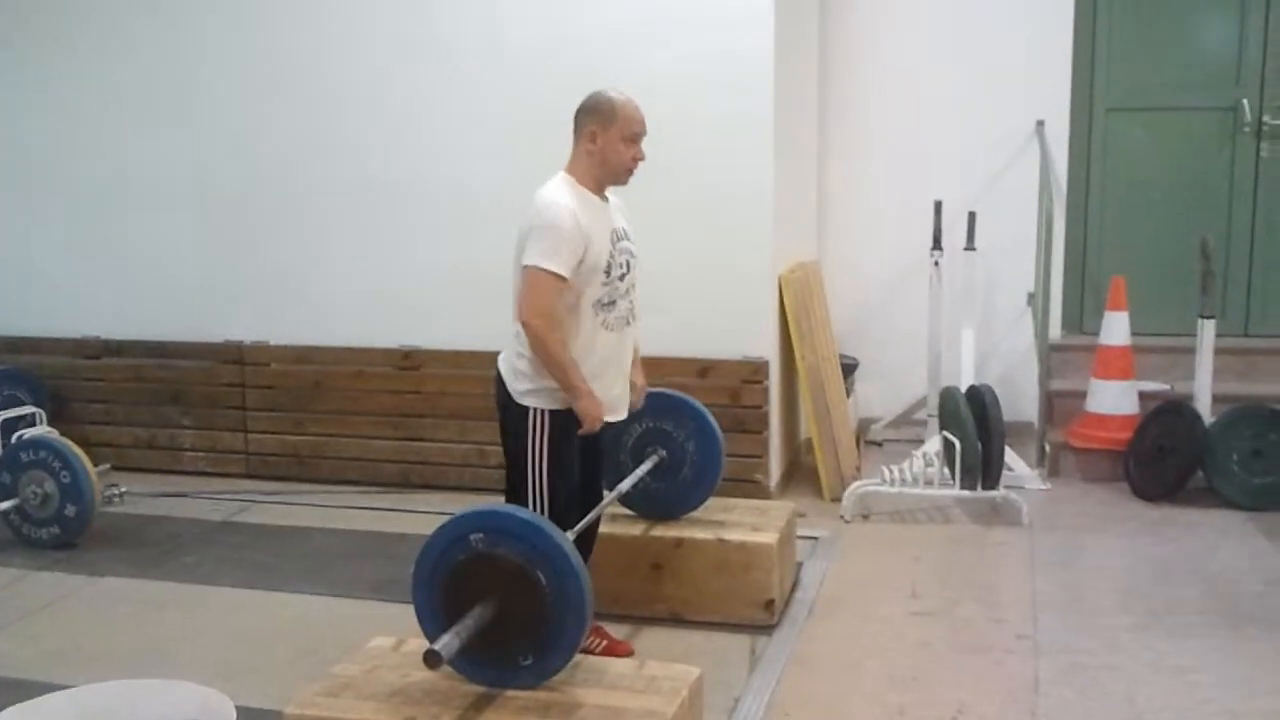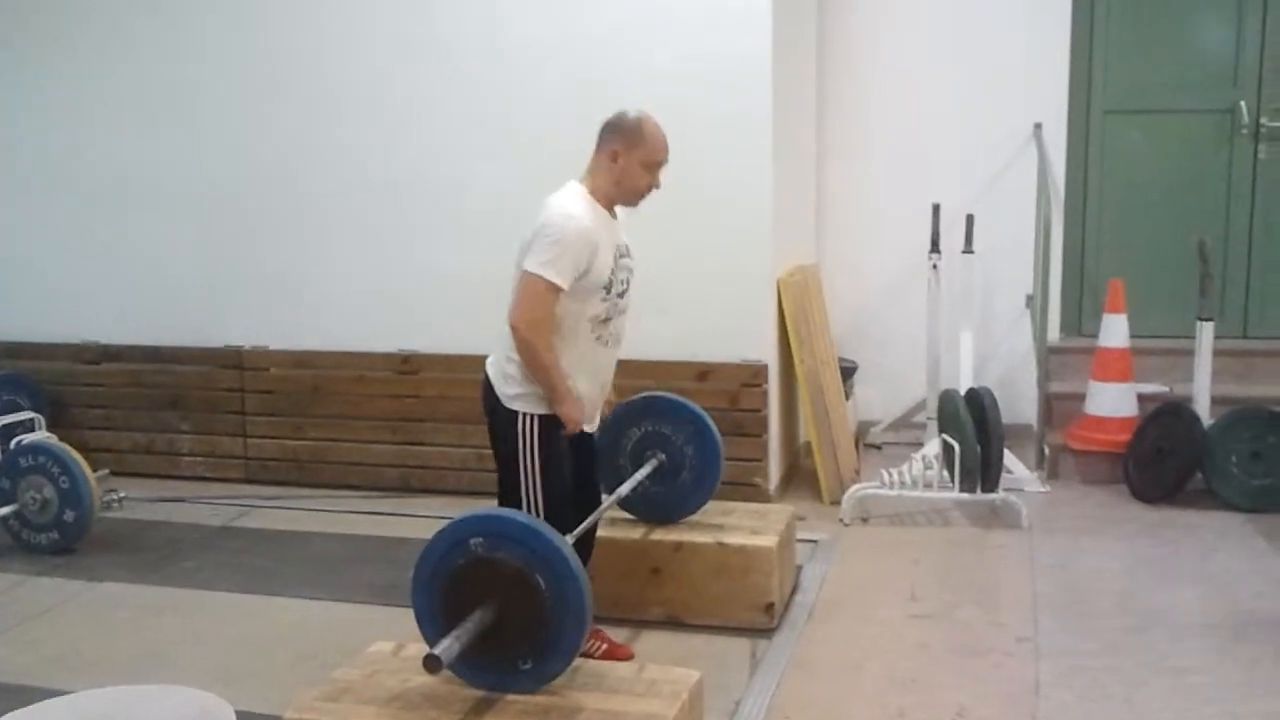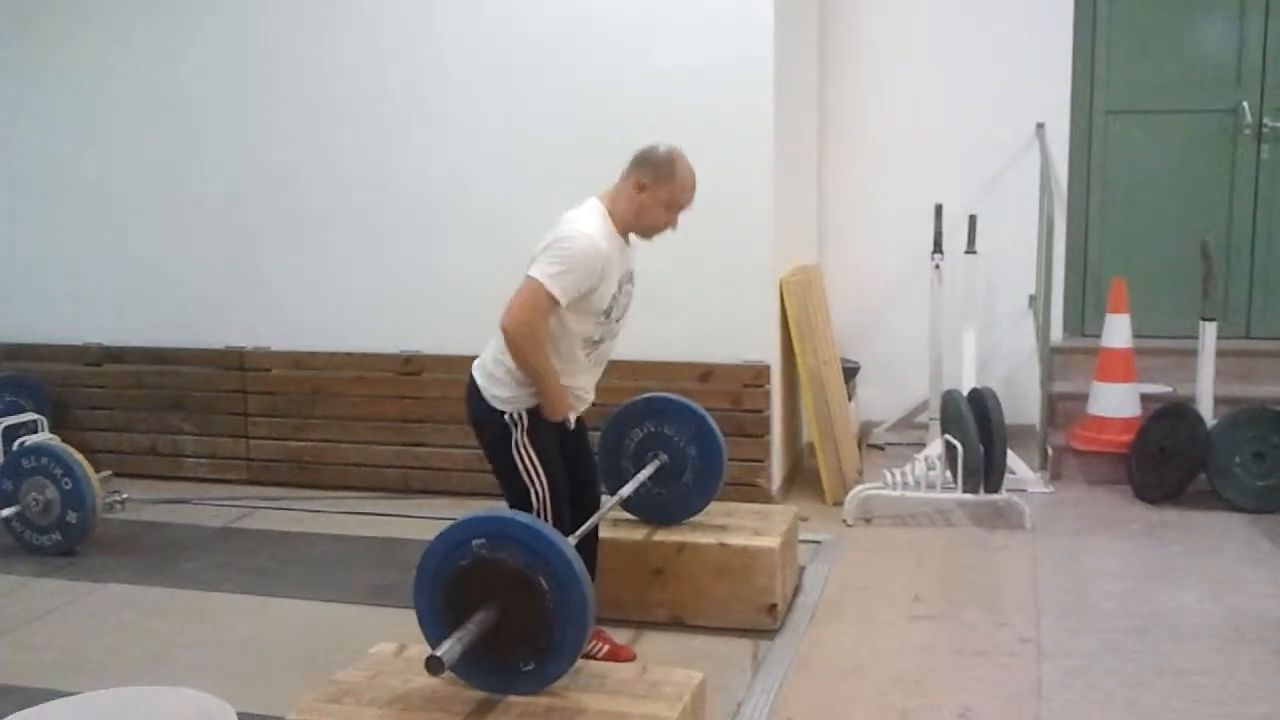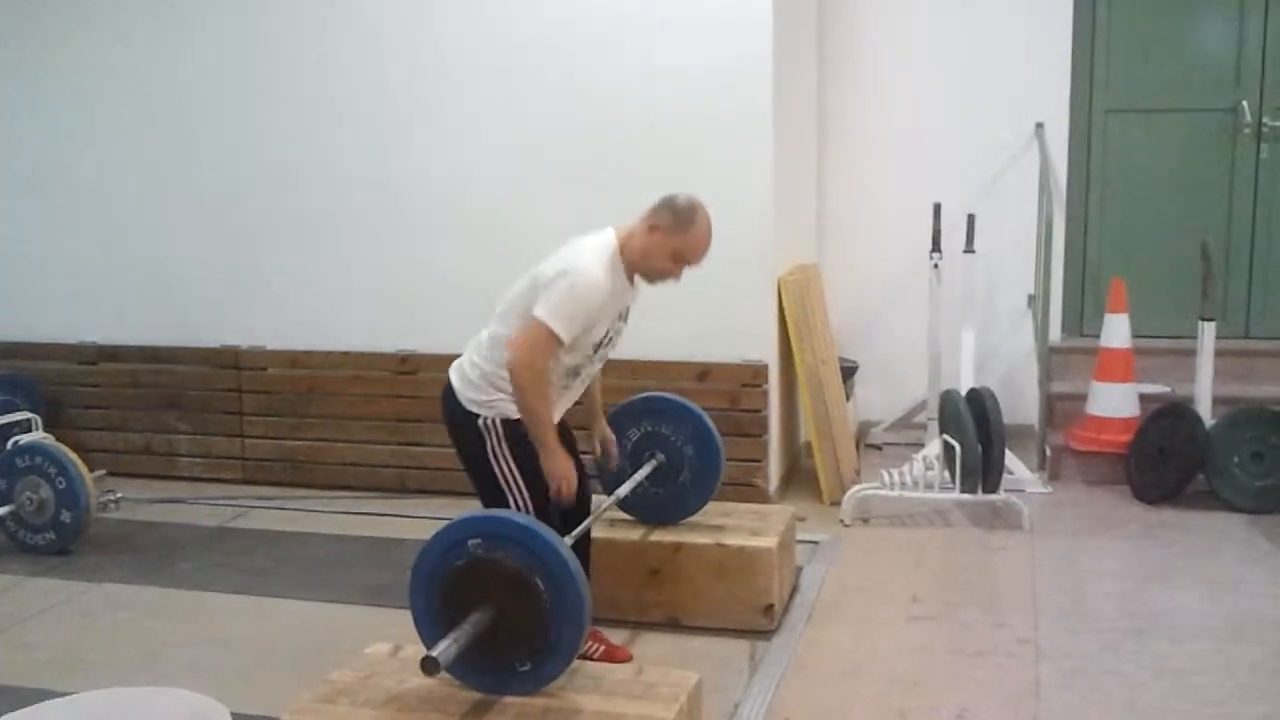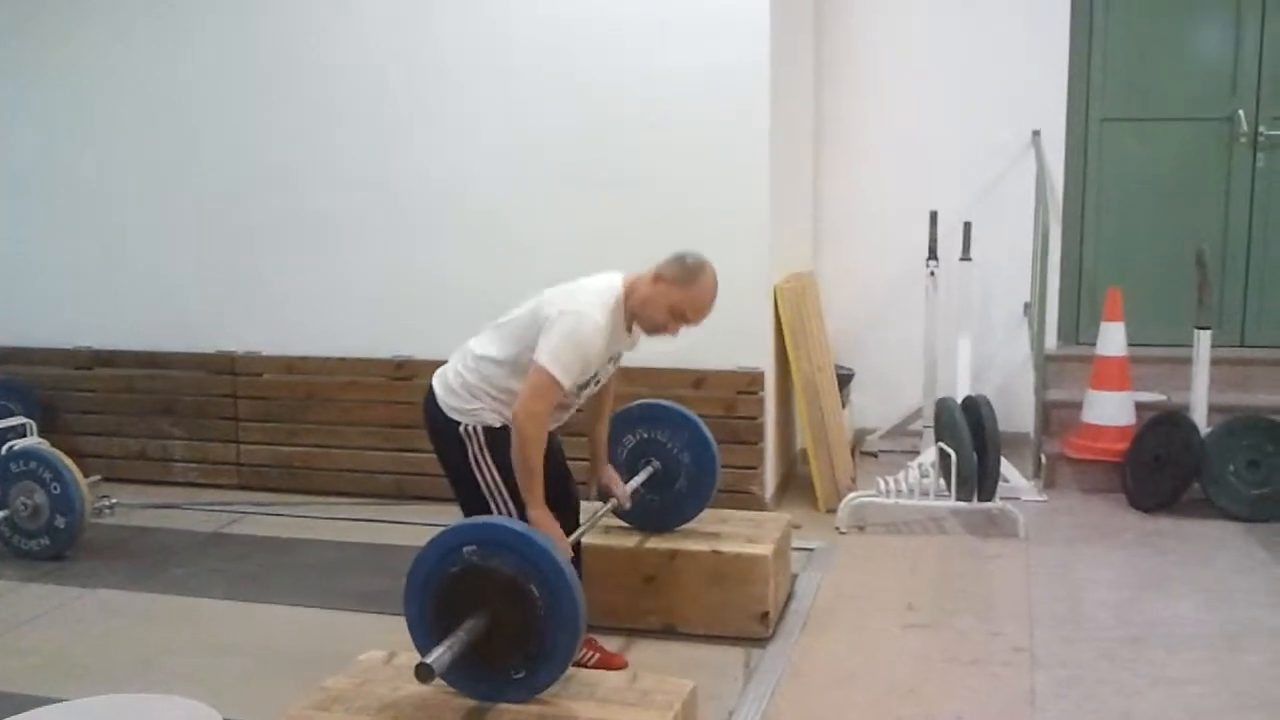
dt=0.2s
person 1, frame 1
left shoulder: (608, 206)
right shoulder: (558, 211)
right elbow: (536, 317)
left wrist: (632, 365)
right wrist: (581, 395)
left hip: (585, 396)
right hip: (543, 399)
left knee: (582, 516)
right knee: (540, 526)
person 1, frame 2
left shoulder: (605, 219)
right shoulder: (569, 222)
right elbow: (526, 322)
left wrist: (591, 390)
right wrist: (562, 399)
left hip: (571, 403)
right hip: (529, 404)
left knee: (581, 519)
person 1, frame 3
left shoulder: (614, 238)
right shoulder: (585, 240)
right elbow: (518, 323)
left wrist: (564, 396)
right wrist: (553, 396)
left hip: (553, 401)
right hip: (512, 402)
left knee: (583, 514)
right knee: (546, 527)
person 1, frame 4
left shoulder: (621, 272)
right shoulder: (588, 275)
right elbow: (522, 361)
left wrist: (597, 419)
right wrist: (550, 451)
left hip: (530, 406)
right hip: (486, 404)
left knee: (574, 511)
person 1, frame 5
left shoulder: (627, 315)
right shoulder: (587, 318)
left elbow: (599, 386)
right elbow: (528, 413)
left wrist: (600, 463)
right wrist: (536, 509)
left hip: (511, 411)
right hip: (466, 412)
left knee: (564, 521)
